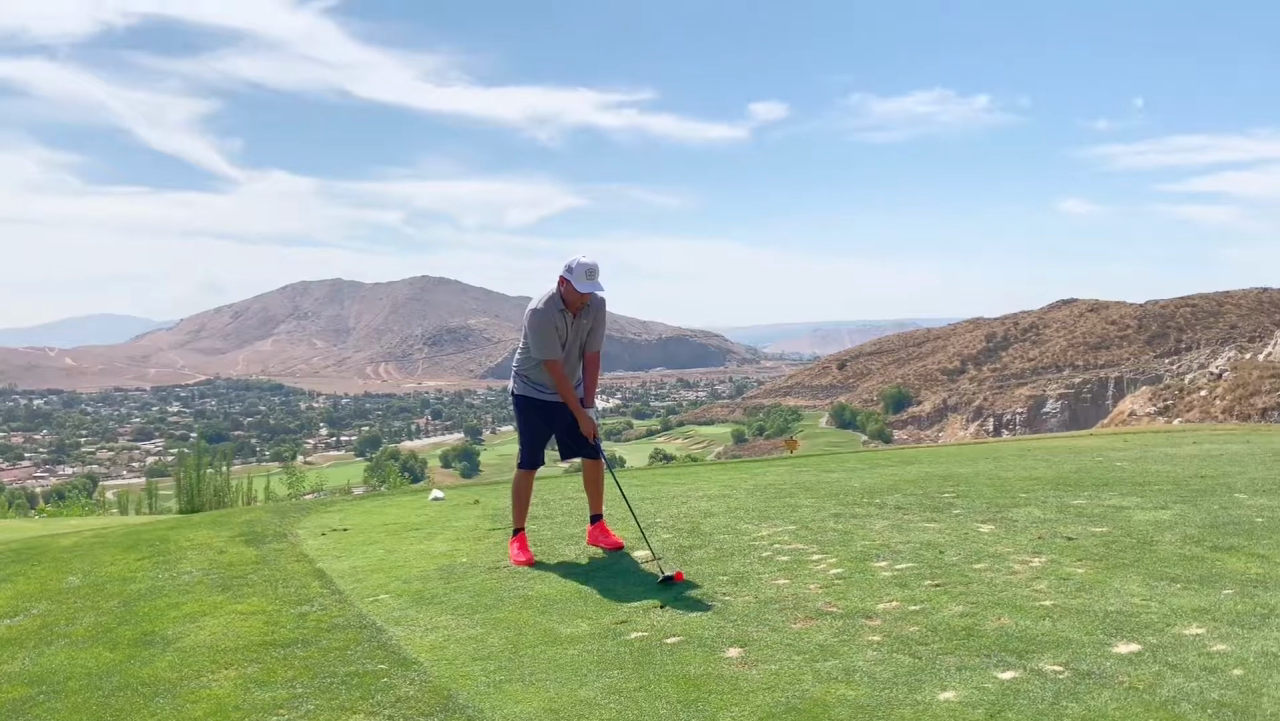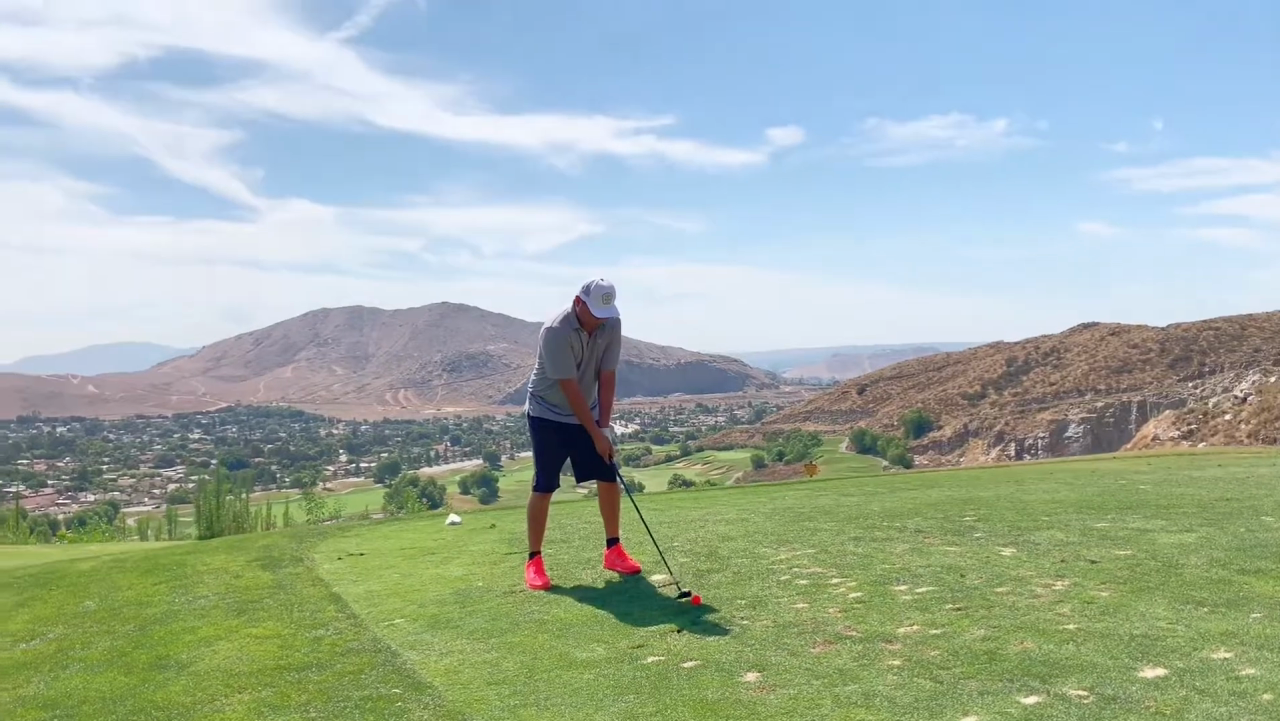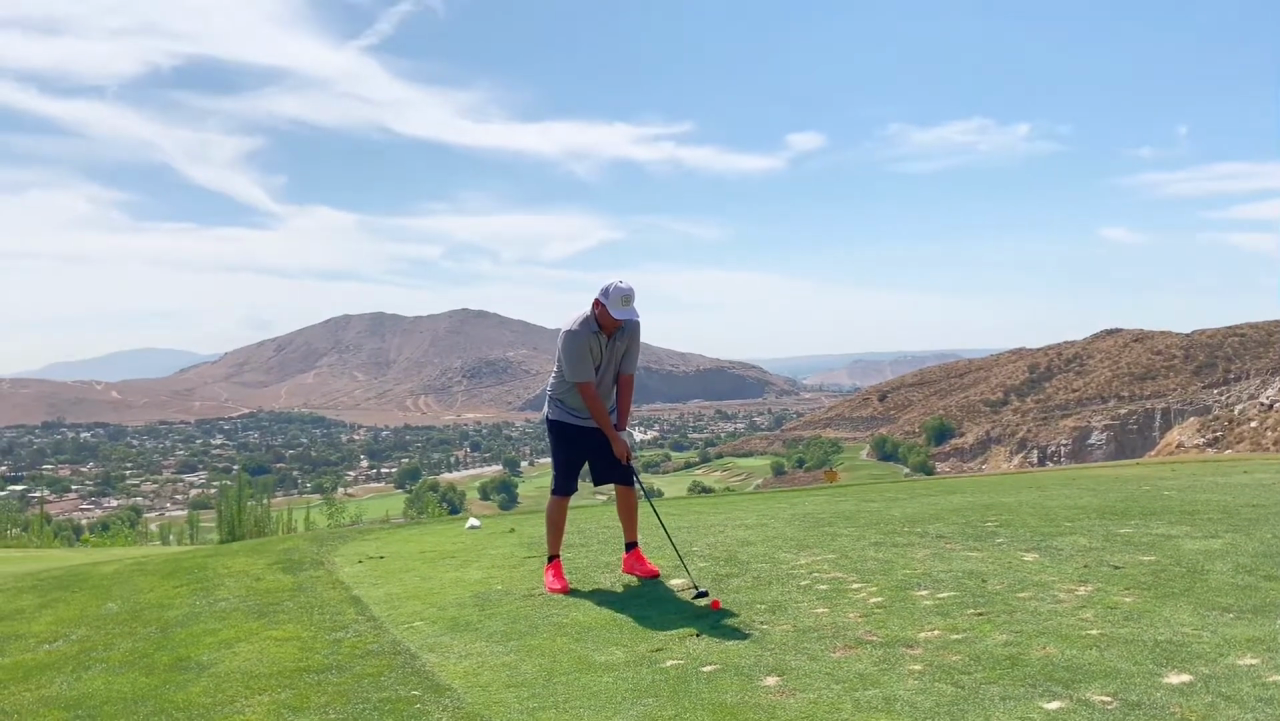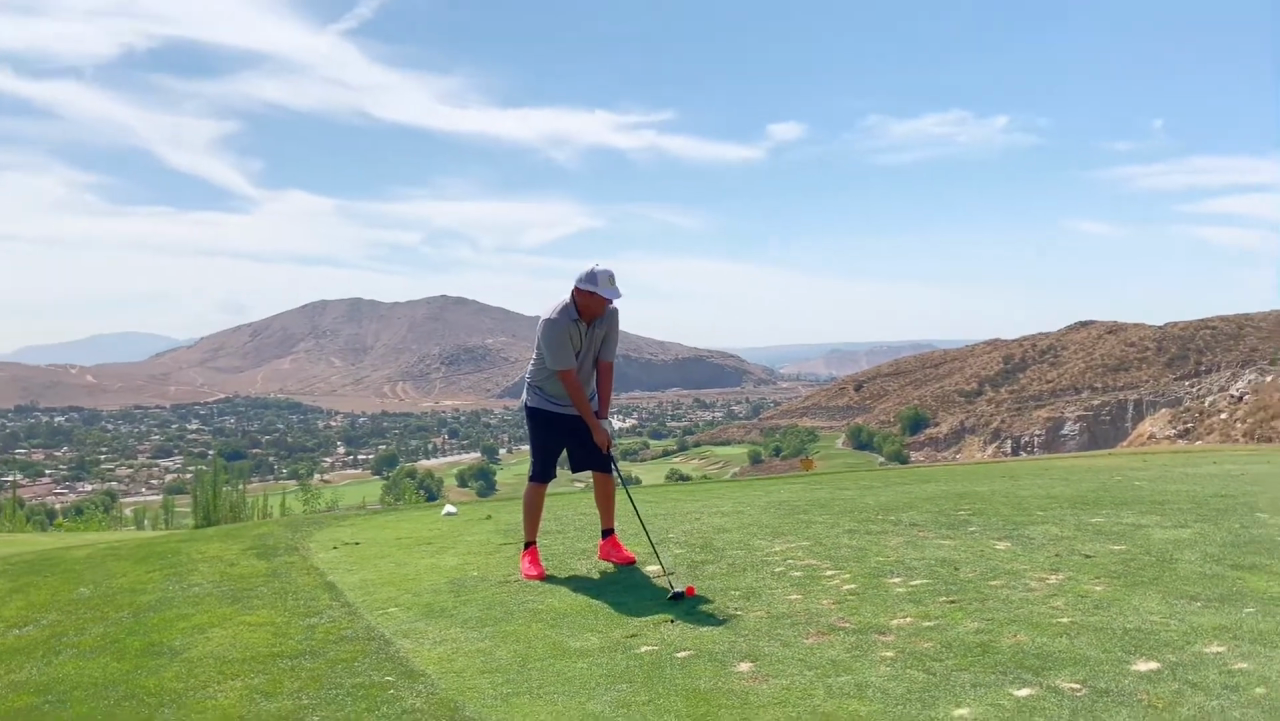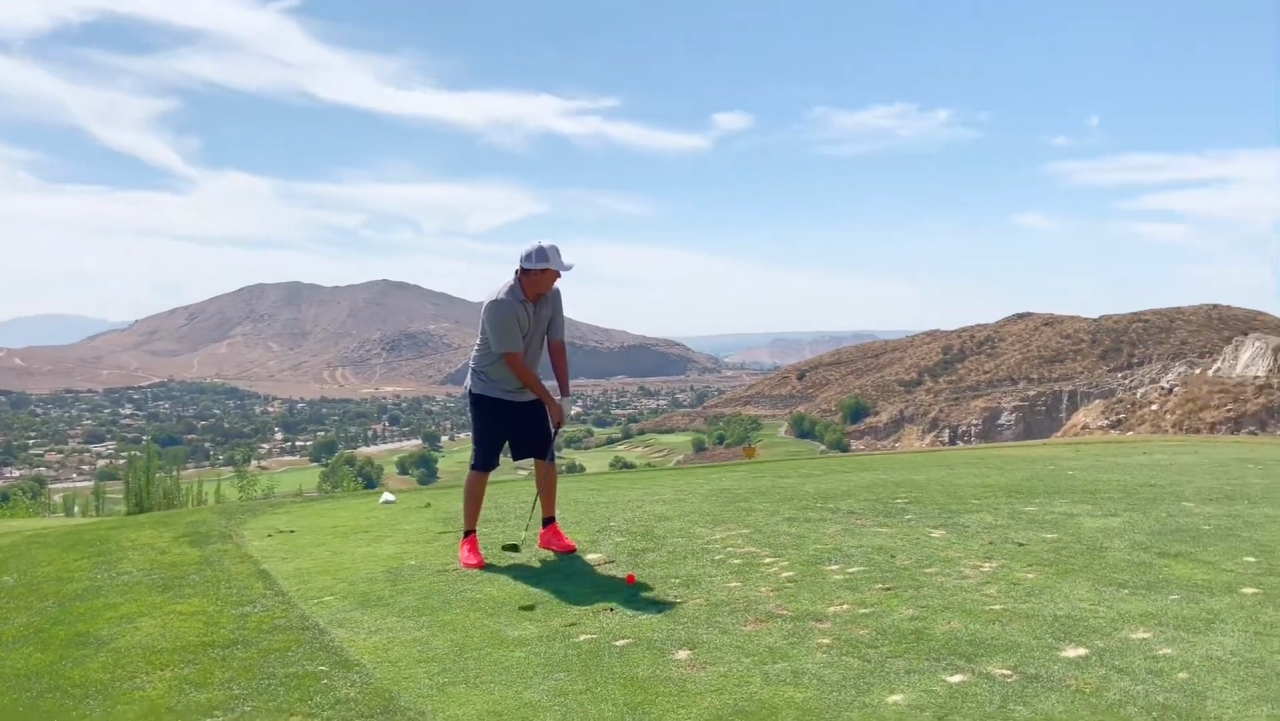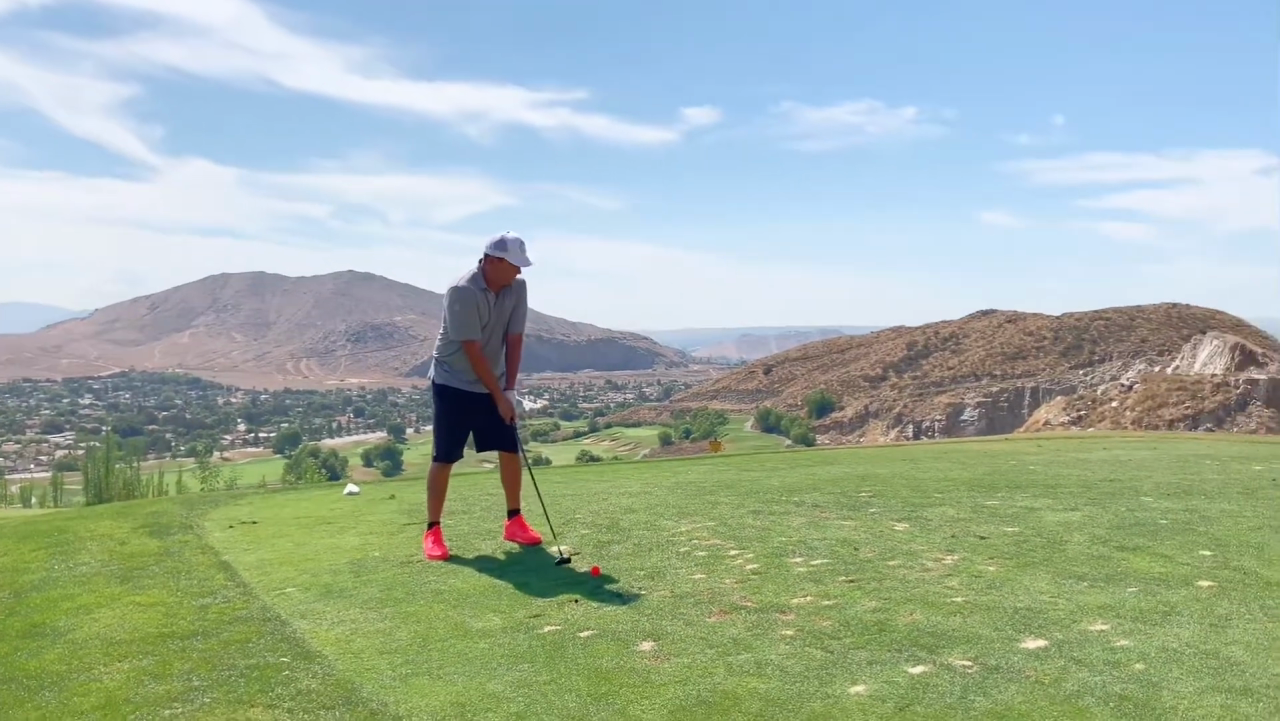
dt=0.4s
person 1, frame 1
left shoulder: (596, 305)
right shoulder: (540, 312)
left elbow: (591, 357)
right elbow: (555, 370)
left wrist: (589, 406)
right wrist: (580, 416)
left hip: (571, 391)
right hip: (533, 392)
left knee: (593, 455)
right knee: (529, 463)
left ankle: (596, 526)
right ankle: (517, 537)
person 1, frame 2
left shoulder: (611, 325)
right shoulder: (555, 331)
left elbow: (607, 377)
right elbow: (570, 389)
left wrist: (604, 427)
right wrist: (595, 435)
left hip: (587, 413)
right hip: (548, 415)
left knee: (608, 478)
right knee: (544, 487)
left ankle: (613, 549)
right ankle: (534, 561)
person 1, frame 3
left shoulder: (631, 327)
right shoulder: (574, 334)
left elbow: (625, 381)
right elbow: (588, 392)
left wrist: (622, 429)
right wrist: (613, 437)
left hip: (606, 417)
right hip: (567, 418)
left knee: (626, 482)
right knee: (562, 490)
left ankle: (632, 553)
right ankle: (553, 564)
person 1, frame 4
left shoulder: (610, 315)
right shoulder: (554, 323)
left elbow: (605, 368)
right elbow: (569, 380)
left wrist: (604, 418)
right wrist: (594, 426)
left hip: (585, 404)
right hip: (545, 405)
left knee: (604, 469)
right knee: (540, 477)
left ankle: (608, 540)
right ankle: (529, 551)
person 1, frame 5
left shoulder: (552, 297)
right shoulder: (500, 305)
left elbow: (556, 346)
right elbow: (516, 363)
left wrist: (565, 396)
right wrist: (550, 402)
left hip: (528, 392)
right hip: (490, 393)
left knee: (546, 456)
right knee: (482, 465)
left ankle: (549, 528)
right ankle: (468, 539)
person 1, frame 6
left shoulder: (518, 288)
right shoulder: (461, 292)
left elbow: (514, 340)
right elbow: (472, 351)
left wrist: (510, 390)
right wrist: (498, 396)
left hip: (493, 383)
right hip: (453, 384)
left knee: (510, 449)
right knee: (444, 457)
left ankle: (514, 520)
right ankle: (433, 531)
